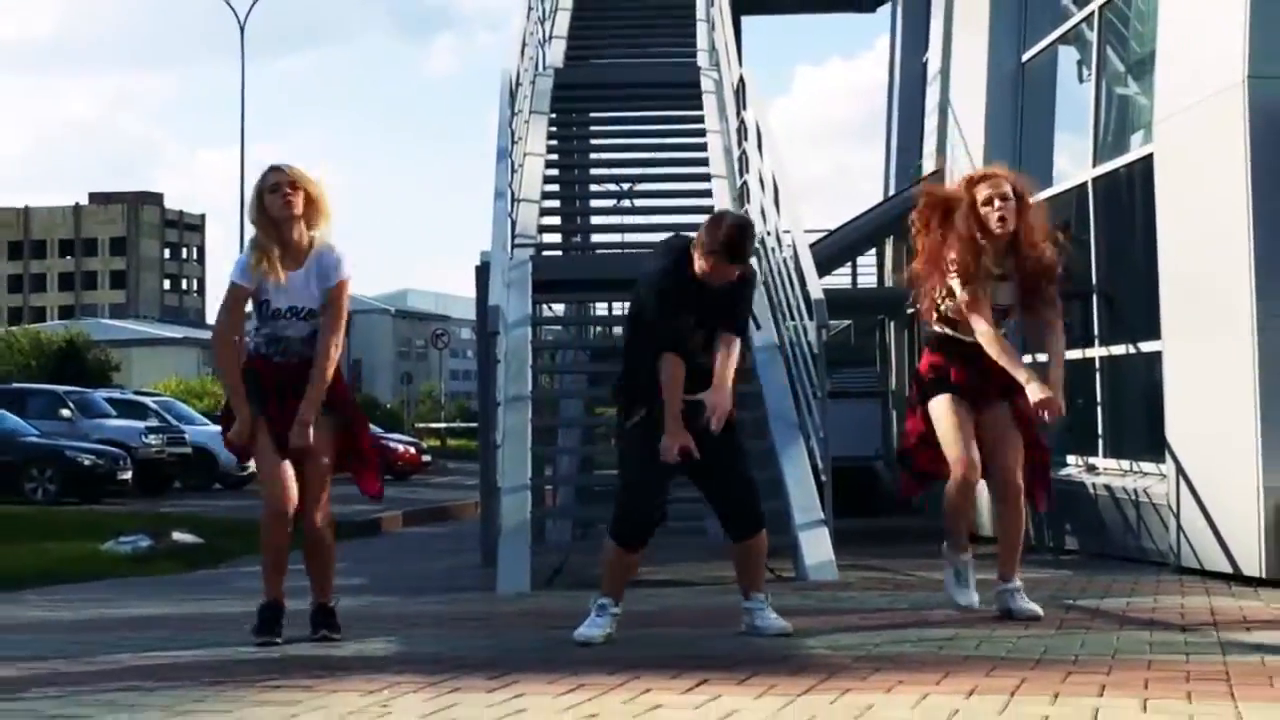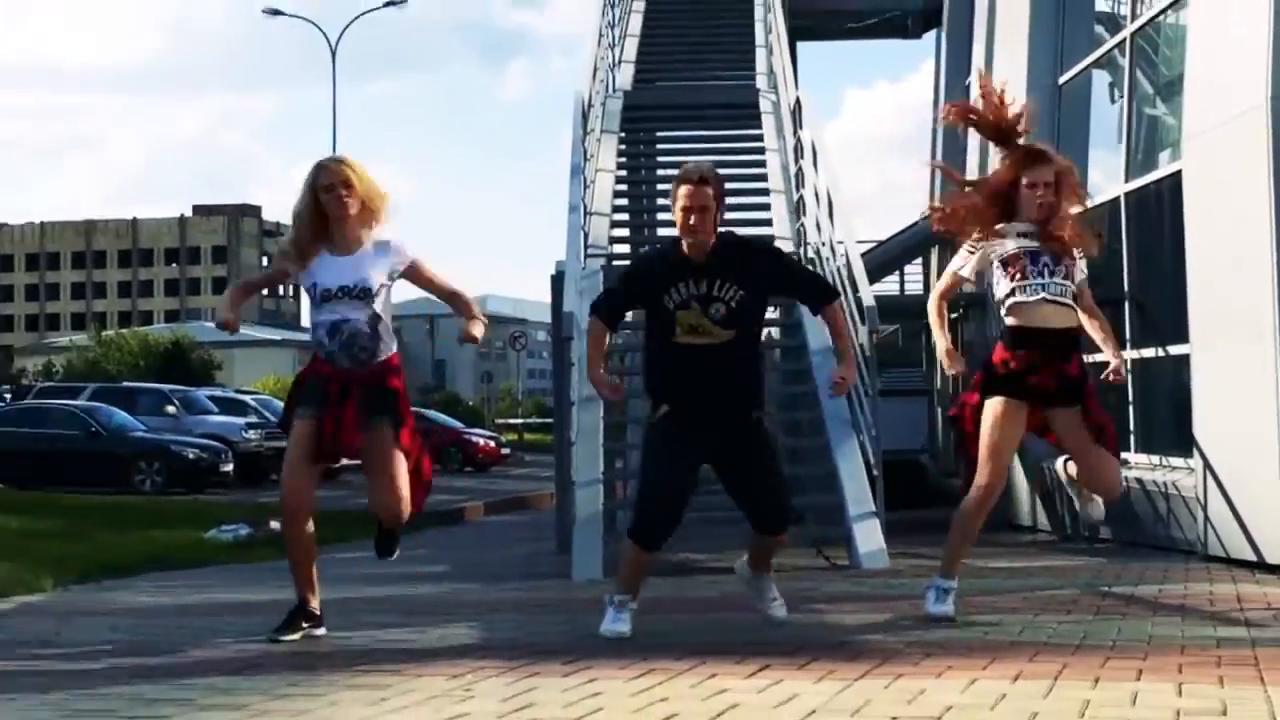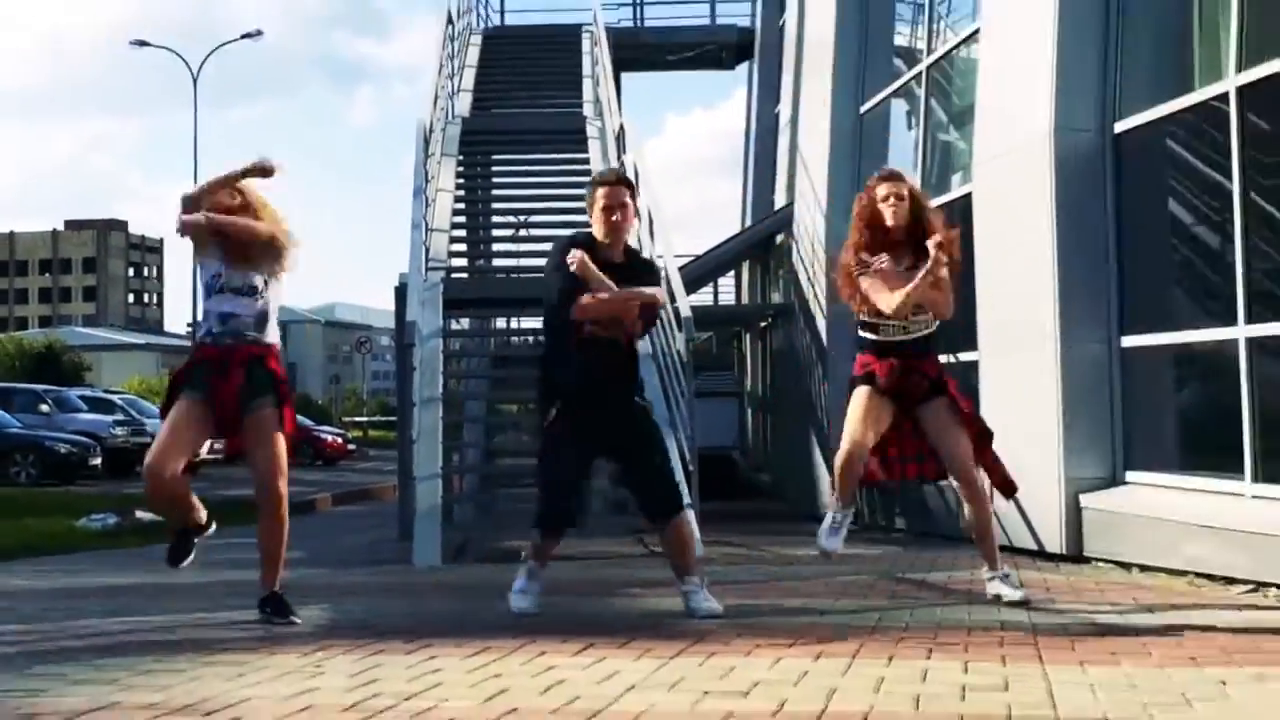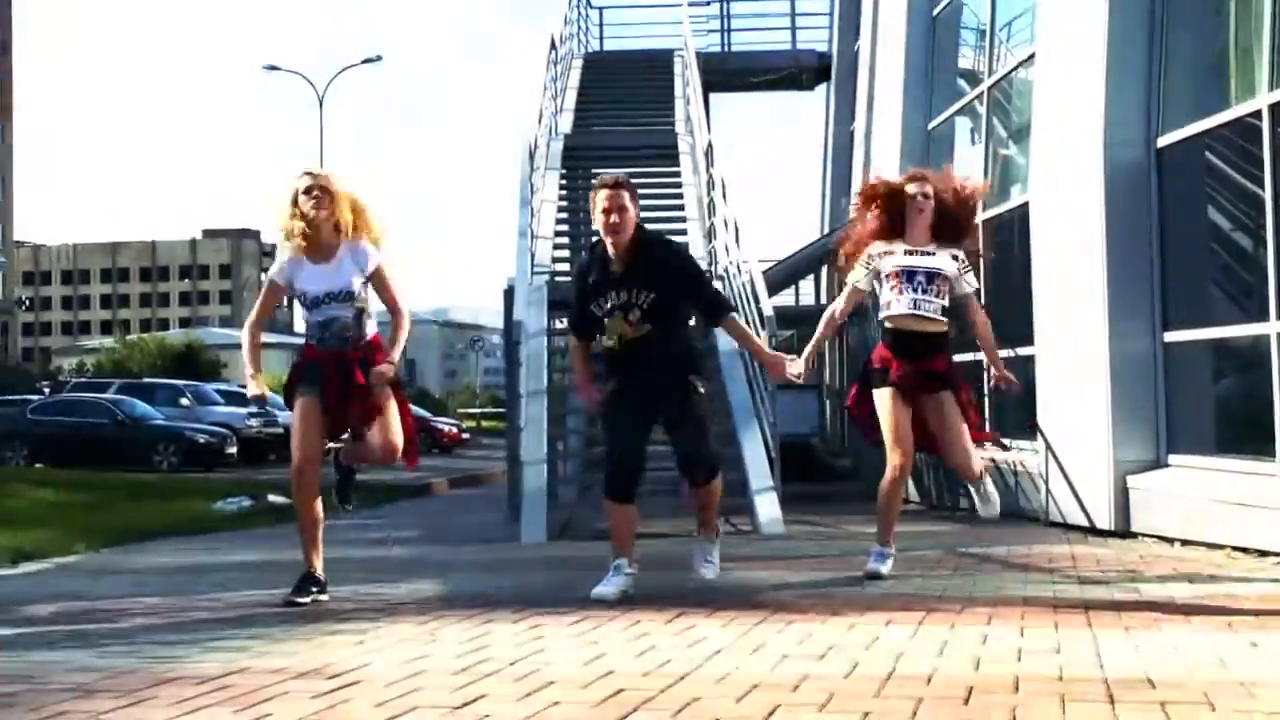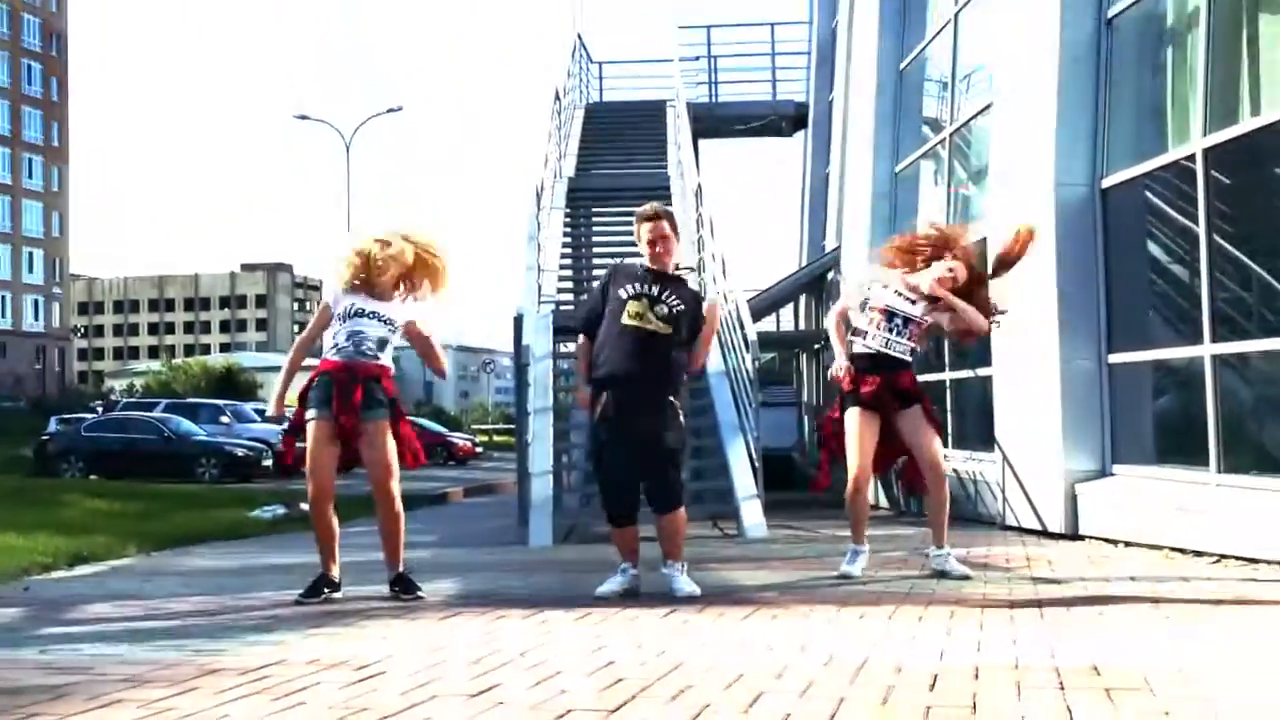
dt=0.4s
person 1, frame 1
left shoulder: (329, 259)
right shoulder: (253, 261)
left elbow: (333, 341)
right elbow: (225, 339)
left wrist: (307, 414)
right wrist: (238, 410)
left hip: (316, 384)
right hip: (263, 380)
left knee: (313, 509)
right knee: (281, 501)
left ankle: (324, 607)
right ankle: (273, 603)
person 1, frame 2
left shoulder: (387, 252)
right shoulder: (305, 255)
left elbow: (448, 291)
right elbow: (252, 283)
left wrist: (473, 317)
right wrist: (231, 306)
left hip: (378, 382)
right hip: (323, 381)
left knee: (394, 504)
right knee: (293, 502)
left ankle: (388, 521)
right ankle: (308, 608)
person 1, frame 3
left shoulder: (272, 250)
right shoulder: (209, 247)
left elbow: (265, 229)
right elbow: (191, 210)
left wrist: (207, 216)
right wrist: (247, 171)
left hip: (257, 368)
right hip: (207, 368)
left knee: (273, 489)
right knee: (156, 471)
left ankle: (271, 593)
right ankle: (194, 519)
person 1, frame 4
left shoulder: (361, 250)
right shoulder: (289, 261)
left elbow: (399, 312)
right elbow: (255, 322)
left wrist: (393, 357)
right wrist: (253, 374)
left hip: (363, 360)
right hip: (317, 363)
left knee: (389, 446)
right knee: (303, 467)
left ankle: (348, 461)
right ankle: (314, 573)
person 1, frame 5
left shoulder: (407, 306)
right shoulder: (341, 293)
left elbow: (440, 369)
right elbow: (304, 342)
left wrist: (423, 335)
right wrist: (280, 390)
left hip: (374, 387)
right hip: (328, 383)
left knee: (386, 486)
right knee: (319, 491)
person 2, frame 1
left shoulder: (1032, 255)
right shoulder: (960, 258)
left elbow: (1052, 319)
right elbow: (983, 327)
left wrist: (1055, 378)
right wrist: (1028, 382)
left hip: (994, 371)
right hip: (945, 367)
left knee: (1013, 484)
right knee: (964, 470)
left ankle: (1009, 588)
right ankle: (957, 553)
person 2, frame 2
left shoulder: (1069, 234)
right shoulder: (989, 235)
left elbow: (1085, 304)
right elbow: (940, 294)
left wrist: (1112, 349)
right wrist: (943, 341)
left hip: (1067, 367)
right hip: (1012, 363)
left knee: (1108, 479)
right knee: (987, 485)
left ankle: (1074, 473)
right ankle: (944, 583)
person 2, frame 3
left shoulder: (929, 247)
right shoulder: (865, 258)
left elbow: (945, 311)
right elbow: (894, 306)
left wrist: (939, 266)
right wrist: (926, 270)
left hip: (924, 368)
right hip: (876, 367)
left knee: (969, 474)
right knee: (853, 450)
left ankle: (997, 574)
right ankle: (842, 509)
person 2, frame 4
left shoulder: (954, 256)
right shoulder: (878, 252)
left elbow: (975, 314)
right elbow: (841, 305)
left wrist: (997, 363)
right wrist: (808, 353)
left hip: (937, 363)
right hip: (891, 361)
left knee: (963, 461)
right knee: (899, 461)
left ankle: (978, 476)
right ankle: (883, 548)
person 2, frame 5
left shoulder: (935, 308)
right shoulder: (879, 278)
left elbow: (980, 325)
right elbow: (836, 315)
left wrist: (942, 295)
right wrist: (840, 355)
left hip: (901, 384)
right hip: (862, 384)
left knee: (934, 467)
right knee: (858, 473)
left ankle: (940, 553)
right ankle: (857, 550)
person 3, frame 1
left shoulder: (742, 277)
right shoulder: (668, 275)
left elbow: (731, 337)
right elbow: (667, 349)
left wrist: (723, 388)
right wrist: (671, 425)
left hip: (707, 408)
right hip: (650, 410)
left knee: (745, 506)
right knee: (638, 513)
left ankle: (755, 606)
right ankle: (604, 609)
person 3, frame 2
left shoulder: (753, 255)
right shoulder: (653, 264)
left elbow: (822, 294)
right elbow: (604, 311)
left wrist: (846, 357)
right wrist: (596, 368)
left hip: (739, 410)
right hip: (677, 411)
left knee: (774, 510)
right knee: (654, 515)
left ankle: (758, 572)
right ankle: (622, 602)
person 3, frame 3
left shoulder: (644, 272)
right shoulder: (569, 253)
left elbow: (637, 324)
right elbow: (570, 308)
left wrist: (596, 277)
right wrist: (614, 303)
left hip: (624, 400)
right hip: (567, 402)
left knee: (665, 496)
right knee: (560, 506)
left ankle: (692, 587)
right ankle: (534, 567)
person 3, frame 4
left shoulder: (670, 256)
right shoulder: (589, 272)
left elbow: (715, 307)
right elbow: (580, 331)
left wrist: (761, 351)
right wrist: (584, 382)
left hip: (679, 377)
right hip: (628, 386)
left knee: (700, 466)
right knee: (620, 474)
left ankle: (706, 541)
right ankle: (622, 568)
person 3, frame 5
left shoulder: (688, 296)
right shoulder: (615, 277)
left elbow: (694, 362)
right elbow: (586, 331)
left wrist: (712, 321)
right wrist: (583, 382)
left hip: (659, 403)
right hip: (610, 403)
left knee: (666, 491)
right knee: (617, 494)
left ankle: (675, 569)
right ankle: (628, 569)
